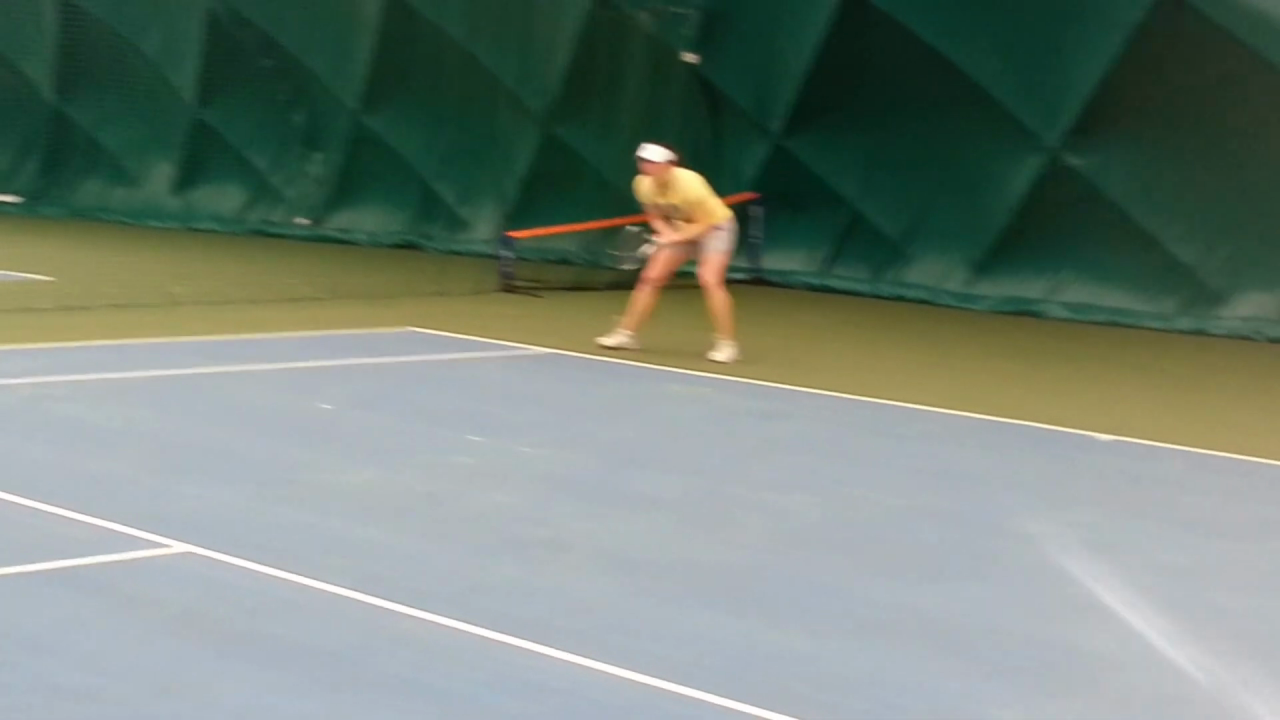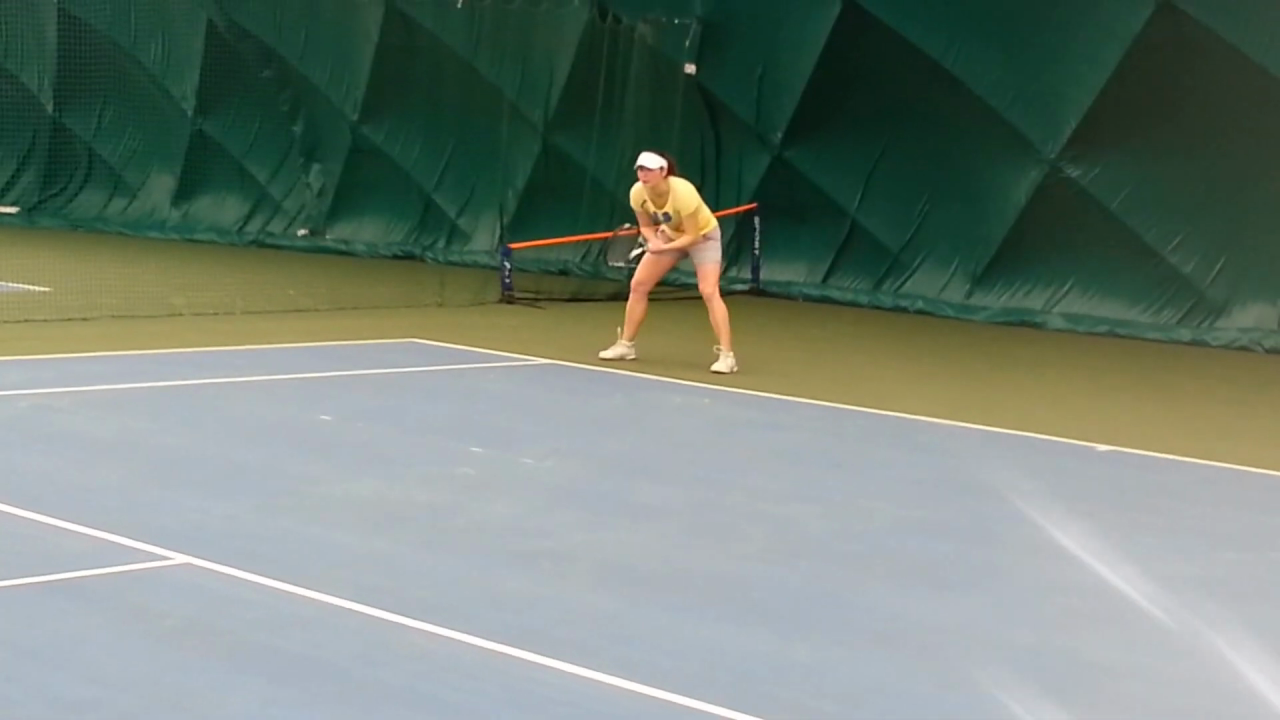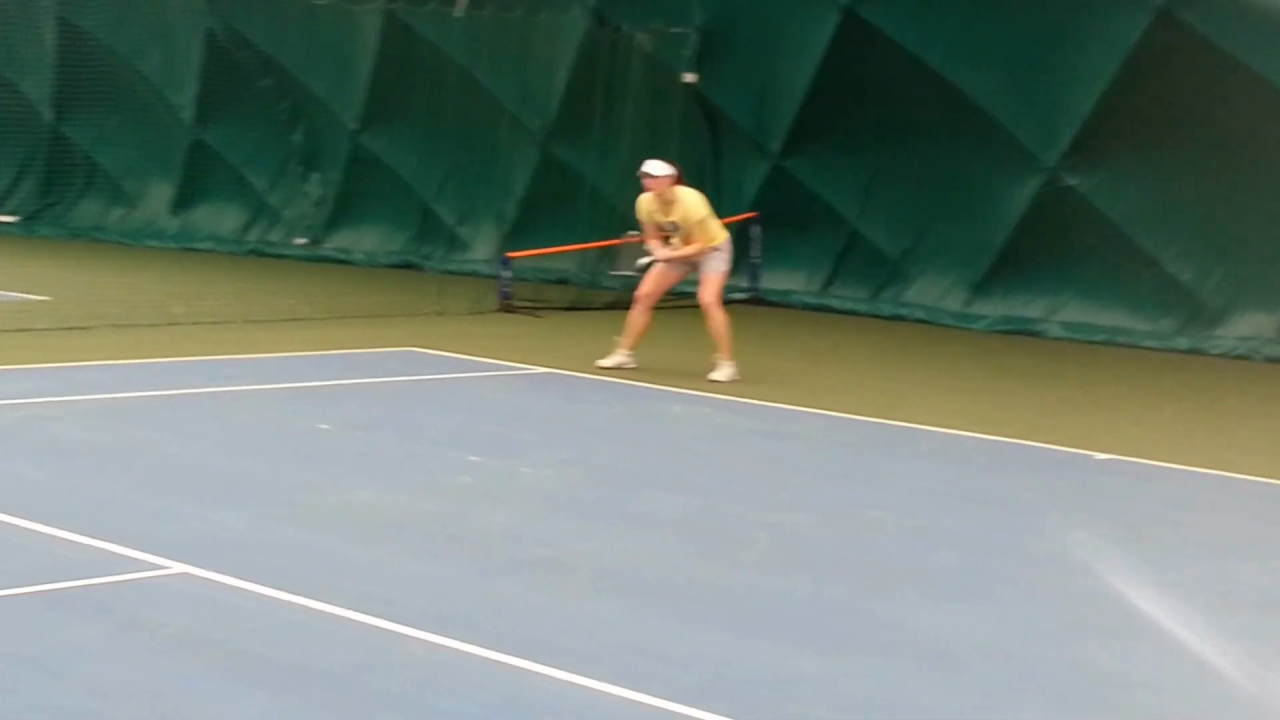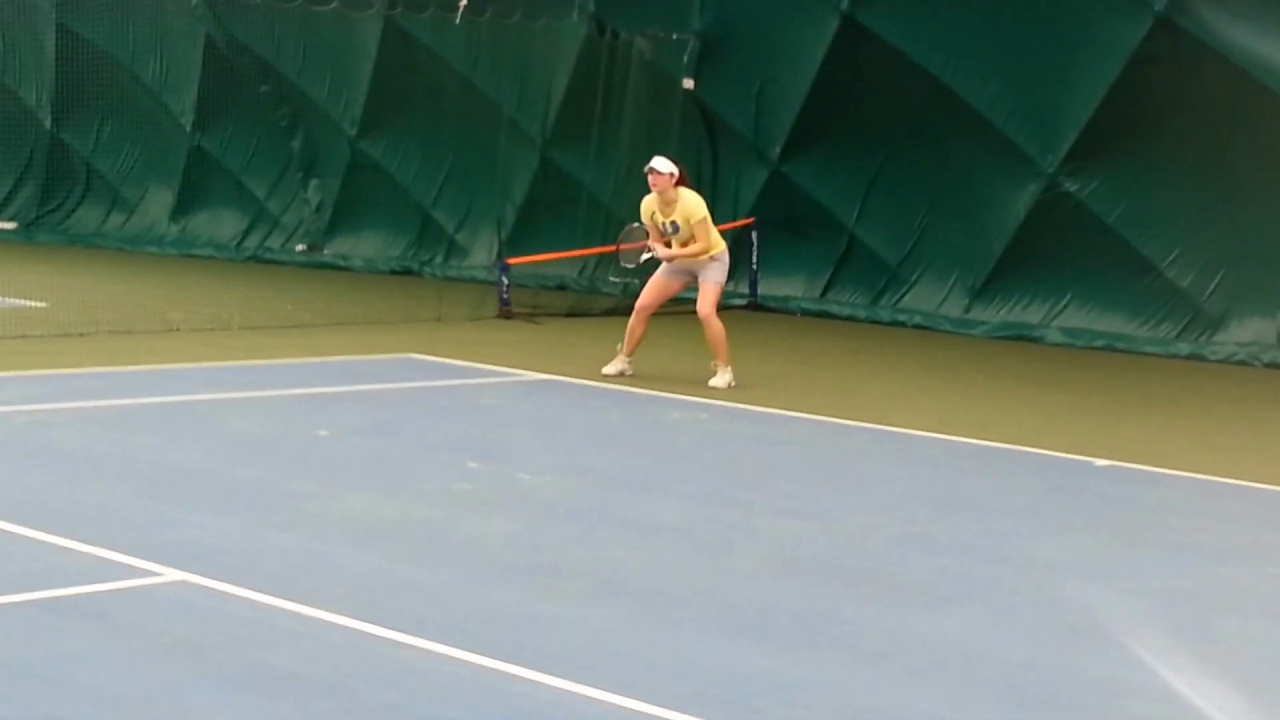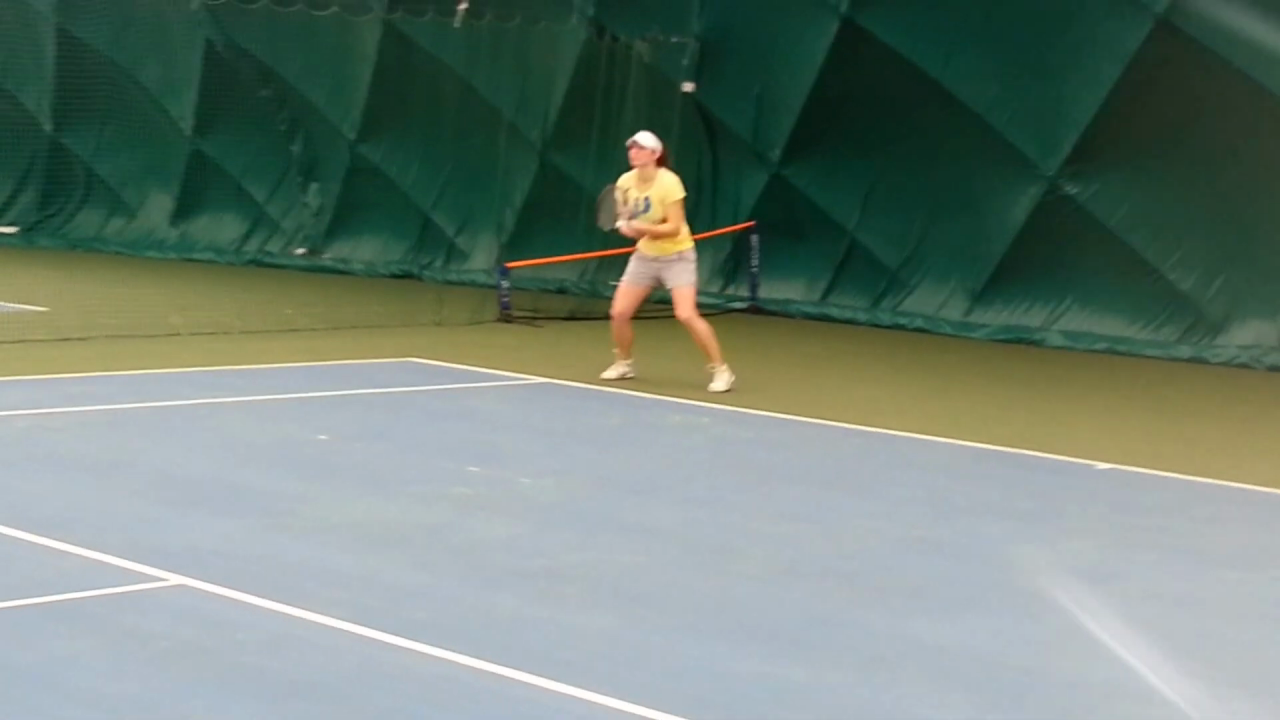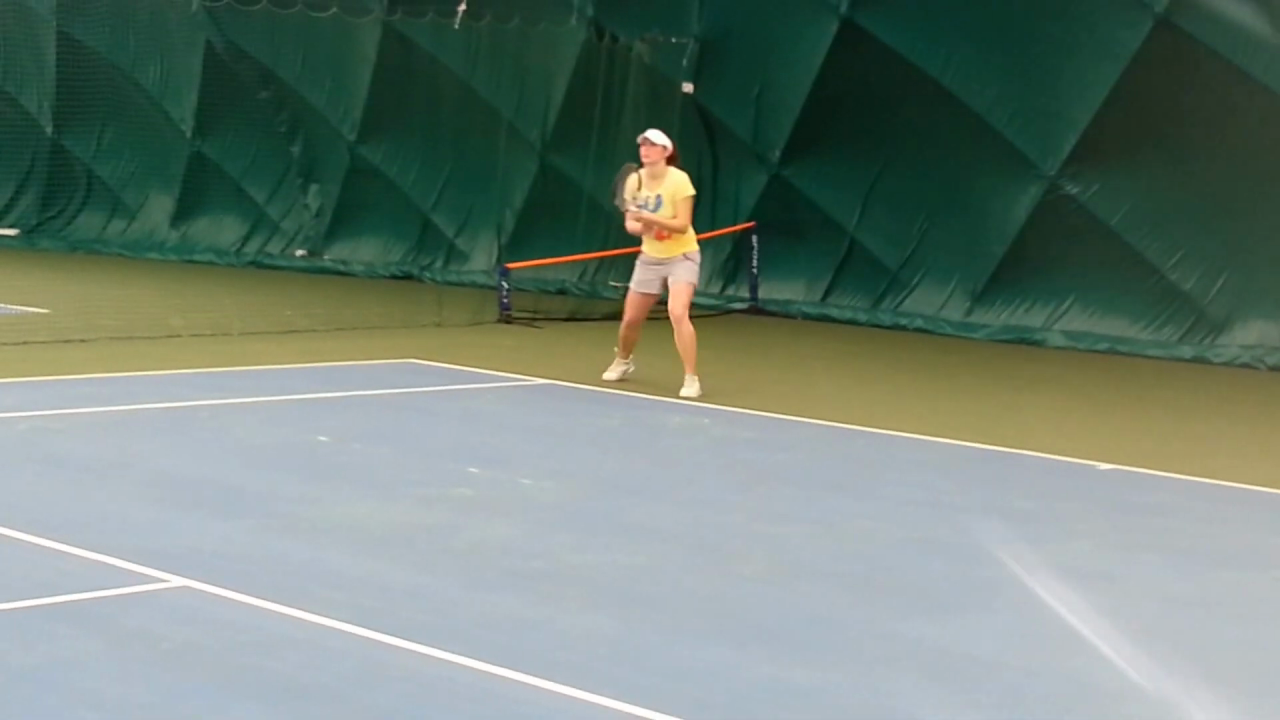
dt=0.4s
person 1, frame 1
left shoulder: (688, 182)
right shoulder: (644, 185)
left elbow: (703, 224)
right elbow: (657, 219)
left wrist: (674, 239)
right wrist: (667, 234)
left hip: (716, 225)
right hip: (684, 228)
left knee: (710, 280)
right knee: (651, 278)
left ankle: (726, 343)
right ankle: (626, 333)
person 1, frame 2
left shoulder: (683, 192)
right shoulder: (637, 192)
left elbow: (692, 236)
right elbow: (646, 226)
left wrist: (663, 248)
right wrist: (653, 241)
left hip: (704, 235)
right hip: (670, 234)
left knee: (709, 291)
right knee: (638, 284)
left ankle: (726, 355)
right ankle: (626, 345)
person 1, frame 3
left shoulder: (691, 201)
right shoulder: (645, 202)
left elbow: (701, 244)
right elbow: (653, 238)
left wrist: (670, 255)
right wrist: (660, 251)
left hip: (713, 247)
right hip: (680, 246)
left knee: (709, 300)
right knee: (644, 295)
left ankle: (725, 363)
right ankle: (625, 353)
person 1, frame 4
left shoulder: (691, 202)
right shoulder: (648, 204)
left elbow: (704, 246)
right elbow: (655, 241)
left wrist: (672, 253)
right wrist: (661, 251)
left hip: (711, 258)
right hip: (679, 259)
left knee: (705, 311)
right knee: (642, 306)
left ankle: (724, 370)
right ankle: (624, 360)
person 1, frame 5
left shoulder: (668, 182)
right shoulder: (624, 182)
left elbow: (674, 228)
right elbow: (625, 222)
left wrist: (643, 228)
right wrist: (630, 229)
left hip: (677, 256)
right hip: (645, 256)
left knee: (687, 315)
right knee: (619, 312)
left ankle: (721, 370)
right ankle: (623, 363)
person 1, frame 6
left shoulder: (679, 180)
right shoulder: (634, 181)
left elbow: (683, 224)
right elbow: (631, 223)
left wrist: (650, 217)
right wrist: (640, 227)
left hip: (682, 257)
right hip: (650, 259)
left knee: (677, 313)
right knee: (630, 319)
left ankle: (691, 379)
right ankle: (623, 361)
